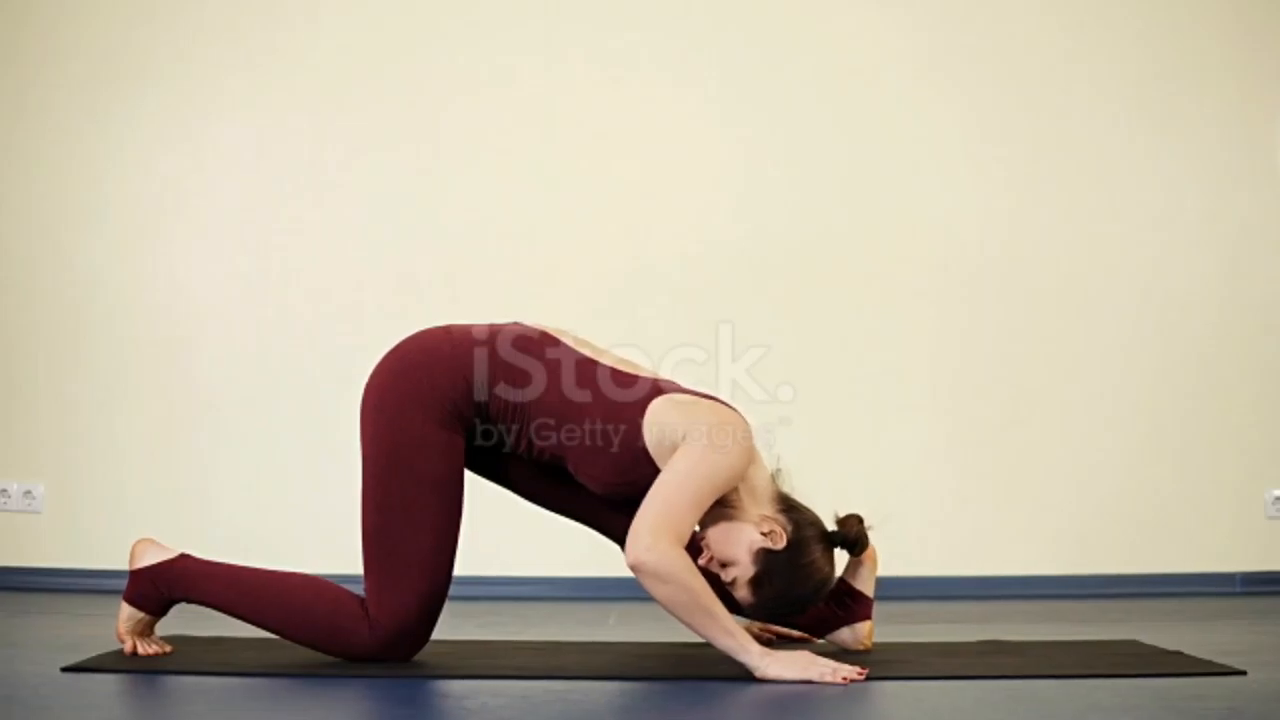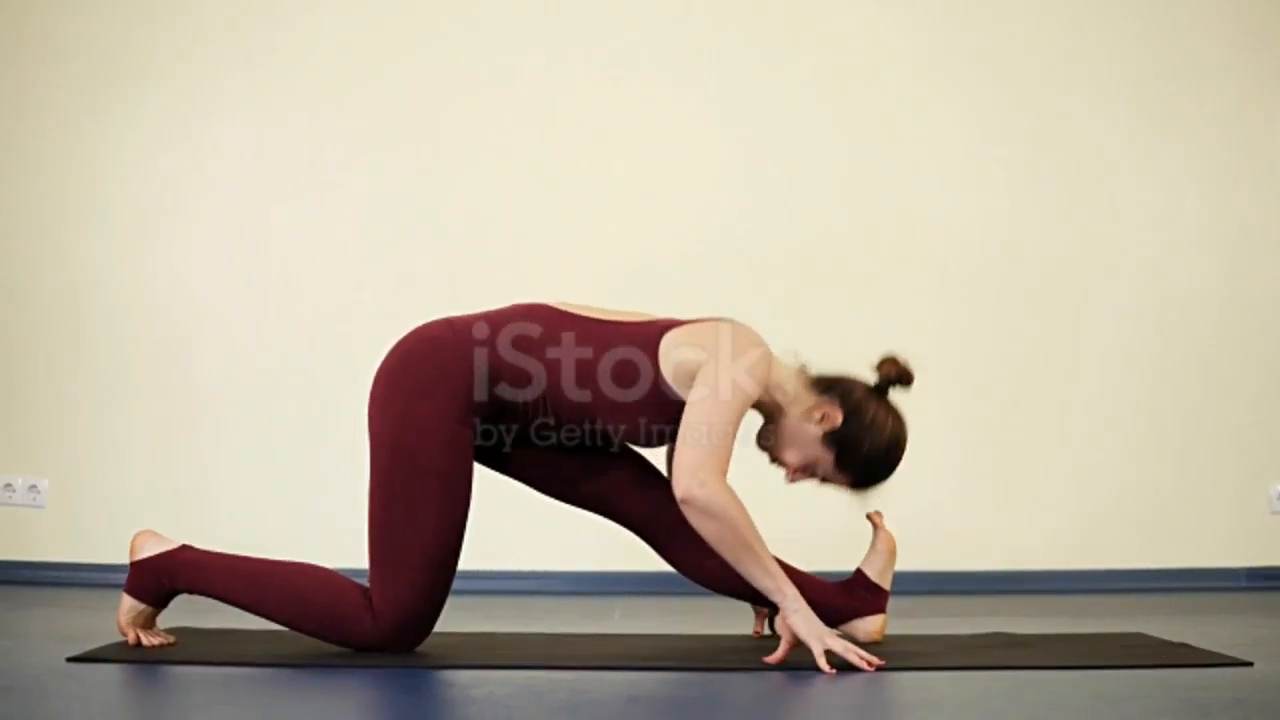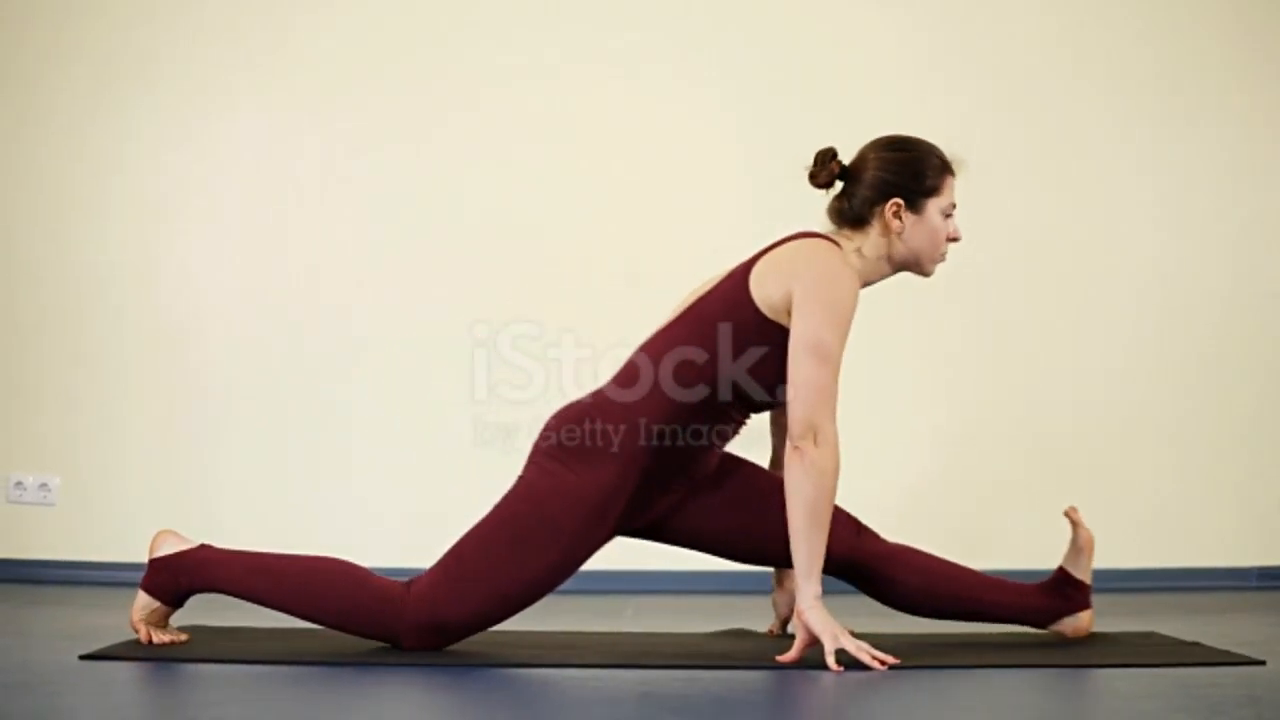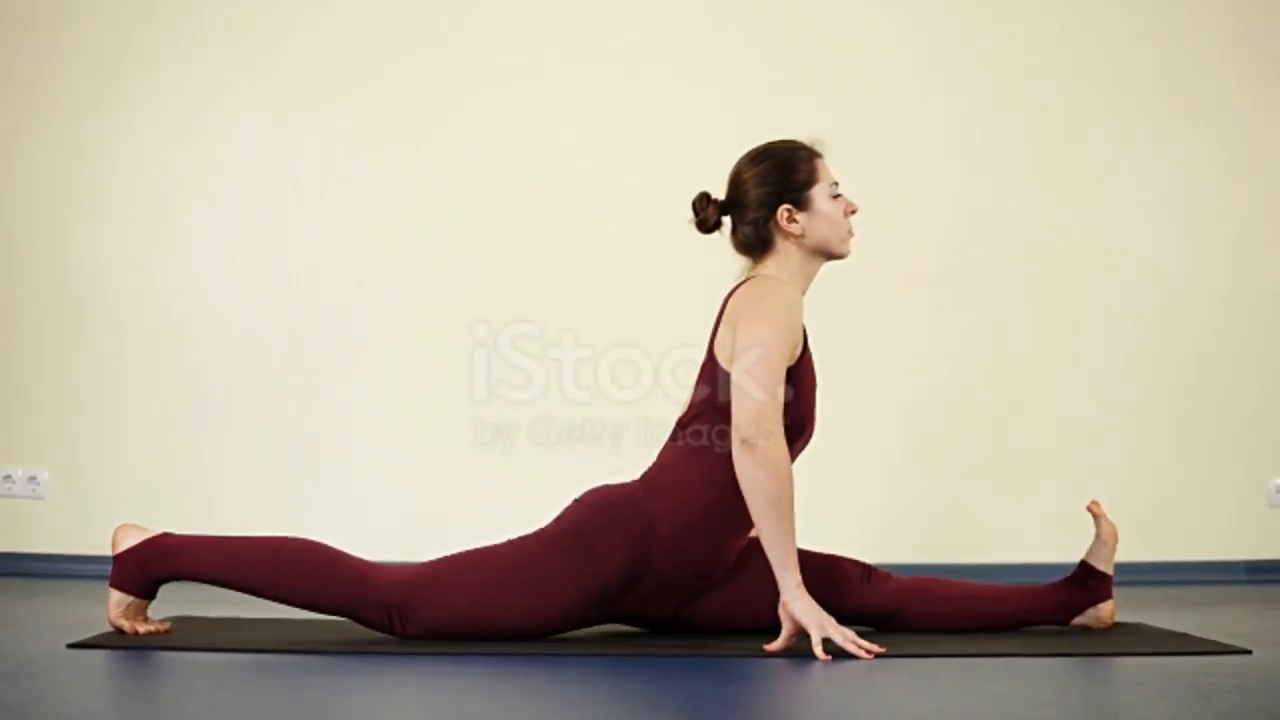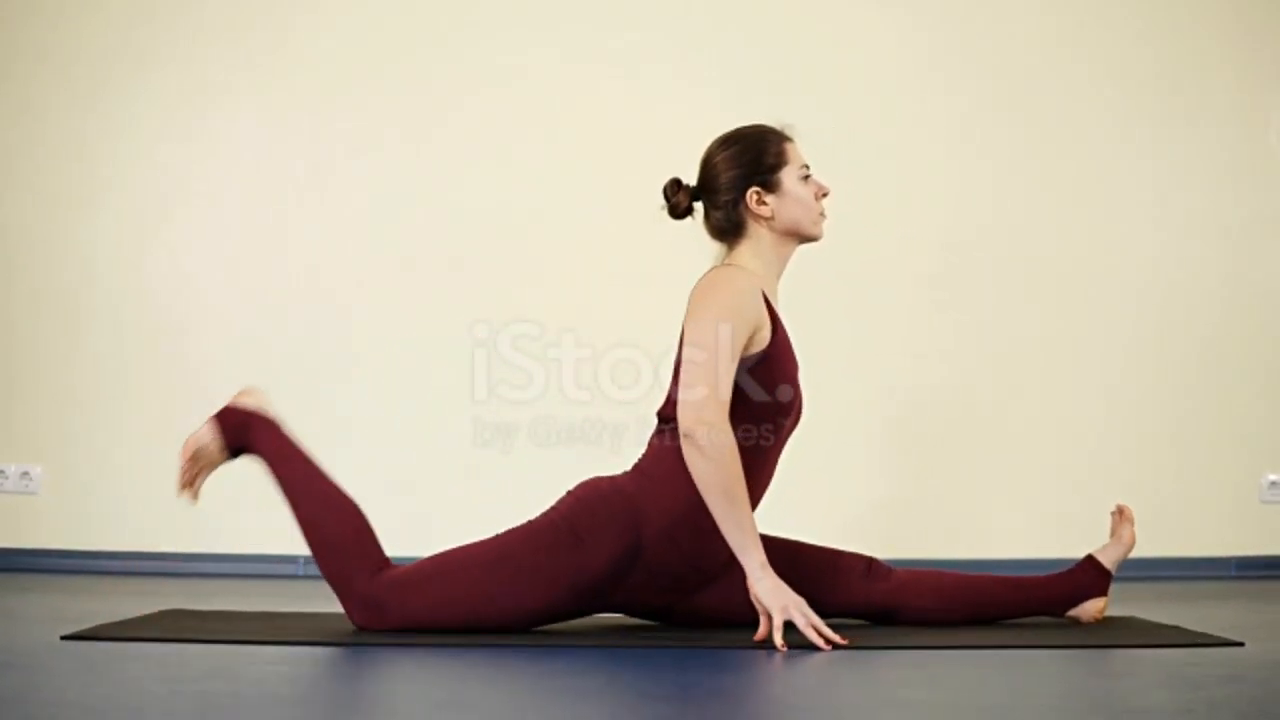
dt=1s
person 1, frame 1
left shoulder: (710, 472)
right shoulder: (725, 447)
left elbow: (665, 551)
right elbow: (648, 559)
left wrist: (737, 615)
right wrist: (756, 653)
left hip: (480, 395)
right hip: (429, 385)
right knee: (390, 634)
right ankle: (165, 574)
person 1, frame 2
left shoulder: (730, 369)
right shoulder: (743, 359)
left elbow: (687, 500)
right elbow: (700, 491)
left wrist: (777, 590)
right wrist: (788, 598)
left hip: (494, 396)
right hip: (435, 384)
right knee: (391, 625)
right ankle: (166, 567)
person 1, frame 3
left shoulder: (815, 266)
right shoulder: (827, 271)
left elbow: (789, 432)
right elbow: (809, 439)
left wrist: (794, 565)
right wrist: (810, 600)
left hip: (663, 463)
right hip: (597, 459)
left knee: (857, 549)
right knee: (418, 620)
right ankle: (185, 565)
person 1, frame 4
left shoulder: (764, 305)
right shoulder: (770, 298)
right elbow: (755, 439)
left wrist: (782, 579)
right wrist: (794, 590)
left hip: (679, 571)
right hip: (623, 550)
left knee: (875, 596)
right knee: (390, 601)
person 1, frame 5
left shoulder: (754, 300)
right shoulder: (732, 289)
right elbow: (702, 425)
left wrist: (755, 568)
right wrist: (762, 573)
left hip: (678, 565)
right hip: (614, 542)
left knee: (869, 586)
right knee: (378, 597)
